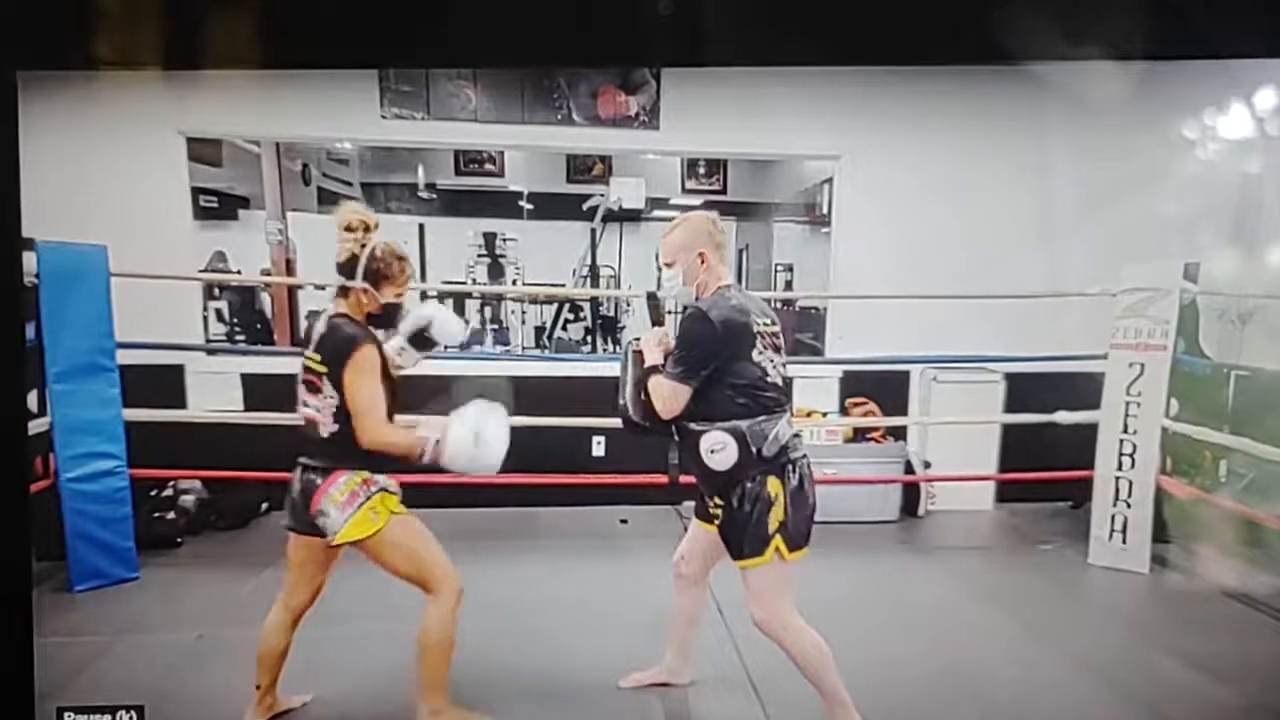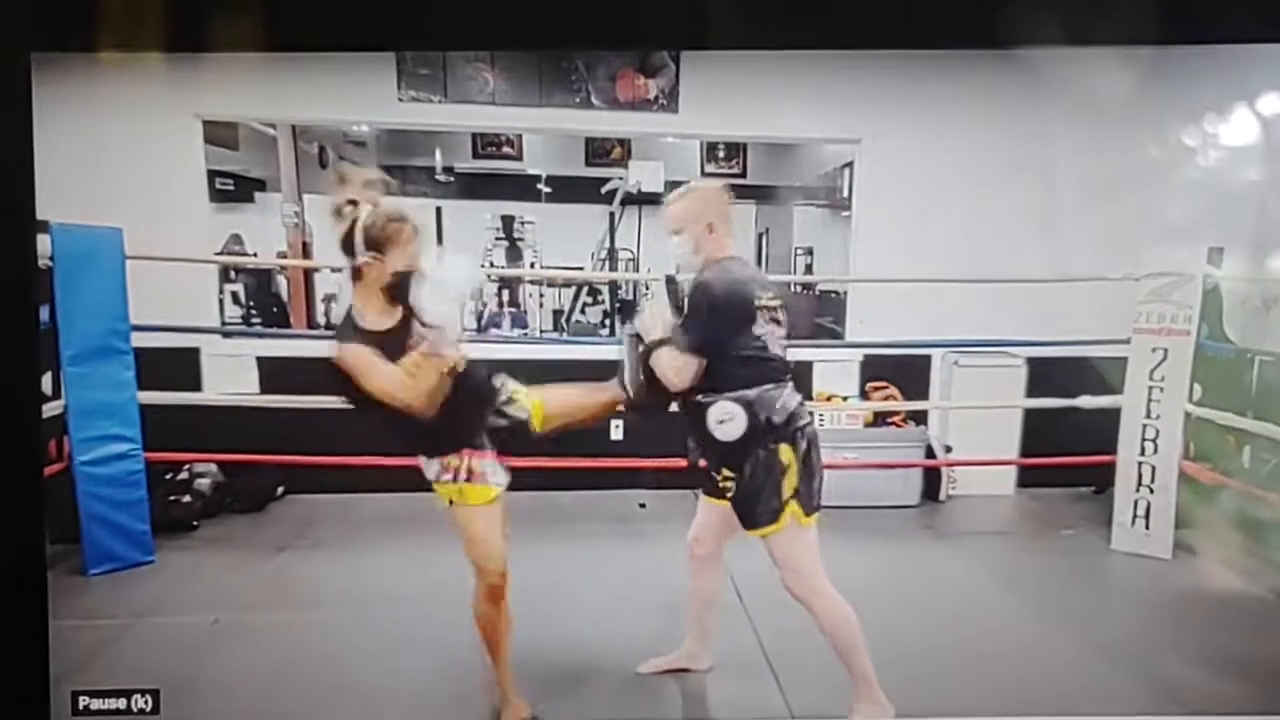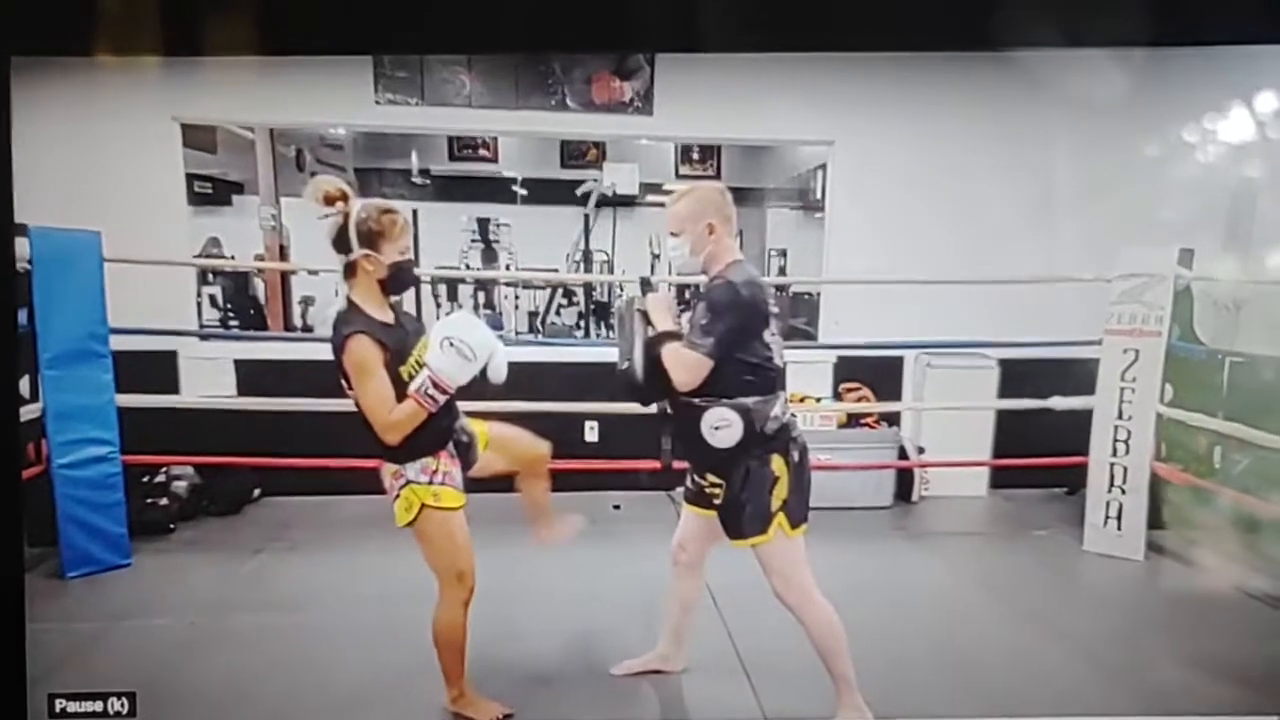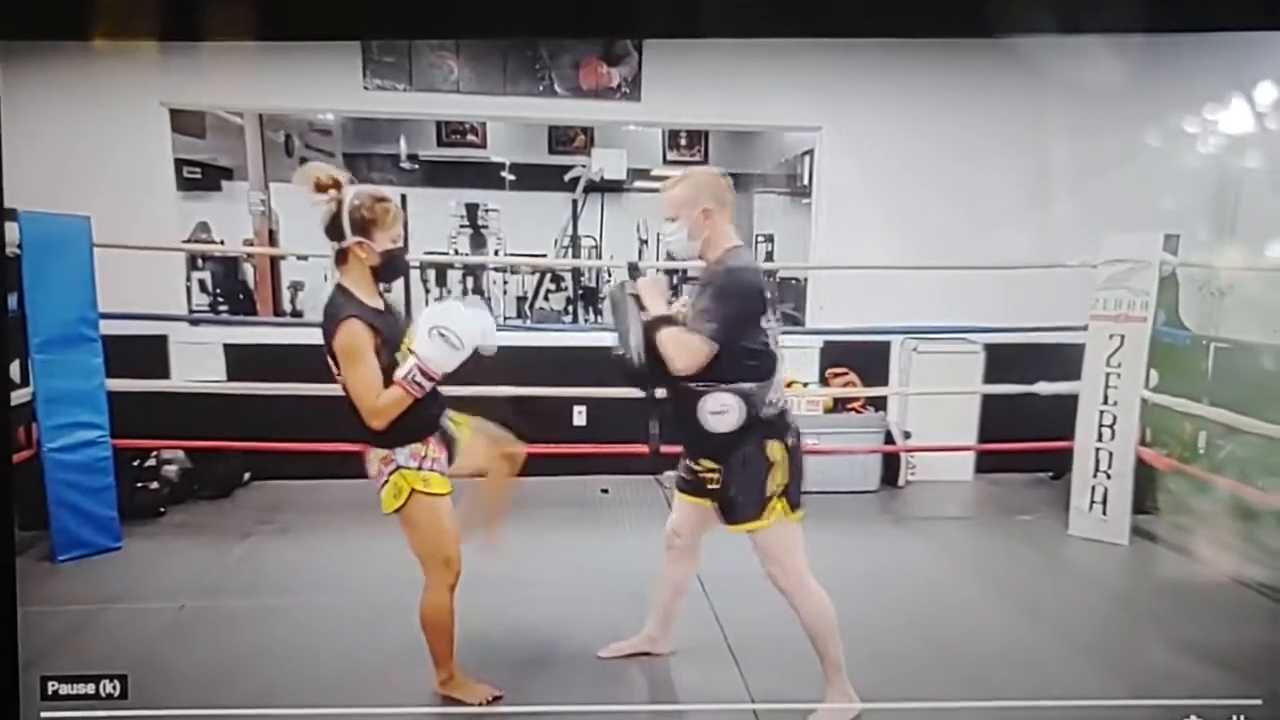
dt=0.5s
person 1, frame 1
left shoulder: (326, 328)
right shoulder: (357, 347)
right elbow: (372, 434)
left wrist: (414, 340)
right wrist: (443, 442)
left hip: (310, 484)
right hip: (352, 488)
left knee: (294, 600)
right knee: (446, 588)
person 1, frame 2
left shoulder: (420, 299)
right shoulder: (352, 344)
left elbow: (449, 367)
right elbow: (419, 399)
right wrist: (436, 337)
left hip: (497, 405)
right hip: (458, 456)
left knee: (603, 394)
right knee: (492, 574)
person 1, frame 3
left shoulder: (388, 309)
right shoulder: (358, 337)
right elbow: (391, 428)
left wrist: (464, 351)
right wrist: (444, 375)
left hip: (453, 435)
right hip: (420, 469)
left knee: (537, 452)
right knee: (459, 584)
left ankle: (545, 524)
person 1, frame 4
left shoulder: (373, 296)
right shoulder: (349, 321)
right elbow: (377, 412)
left wrist: (453, 330)
right wrist: (431, 362)
left hip: (433, 426)
right hip: (403, 454)
left knee: (508, 452)
right knee: (444, 570)
left ankle: (480, 524)
right ankle: (448, 678)
person 2, frame 1
left shoulder: (707, 317)
right shoulder: (754, 309)
left elbow: (668, 404)
left wrist: (653, 357)
right wrist: (676, 355)
left hip: (761, 482)
right hip: (739, 477)
left knee: (772, 615)
right knee: (688, 566)
right ankle: (676, 666)
person 2, frame 2
left shoulder: (713, 287)
right shoulder: (749, 279)
left elbow: (678, 376)
left wrist: (656, 335)
right wrist: (673, 336)
left hip: (773, 449)
right hip: (744, 447)
left knee: (804, 581)
right knee: (702, 545)
right ankle: (695, 651)
person 2, frame 3
left shoulder: (732, 292)
right shoulder: (733, 286)
left elbow: (686, 374)
left wrist: (662, 322)
right wrist: (667, 330)
left hip: (761, 460)
right hip: (724, 456)
left knee: (792, 586)
right knee: (685, 552)
right ankle: (669, 652)
person 2, frame 4
left shoulder: (733, 276)
right shoulder: (726, 272)
left elbow: (685, 358)
left wrist: (657, 308)
right wrist: (667, 318)
left hip: (755, 445)
right hip: (718, 440)
left knee: (787, 570)
right knee: (679, 536)
right ankle: (656, 634)
